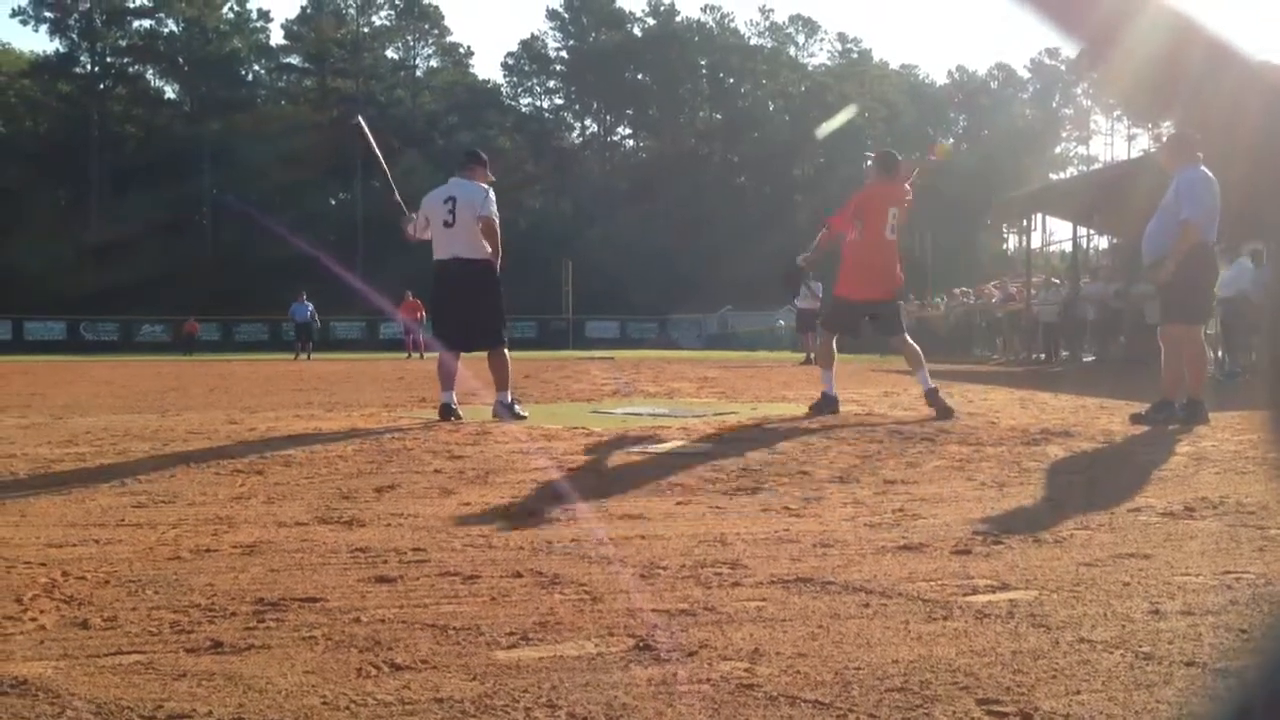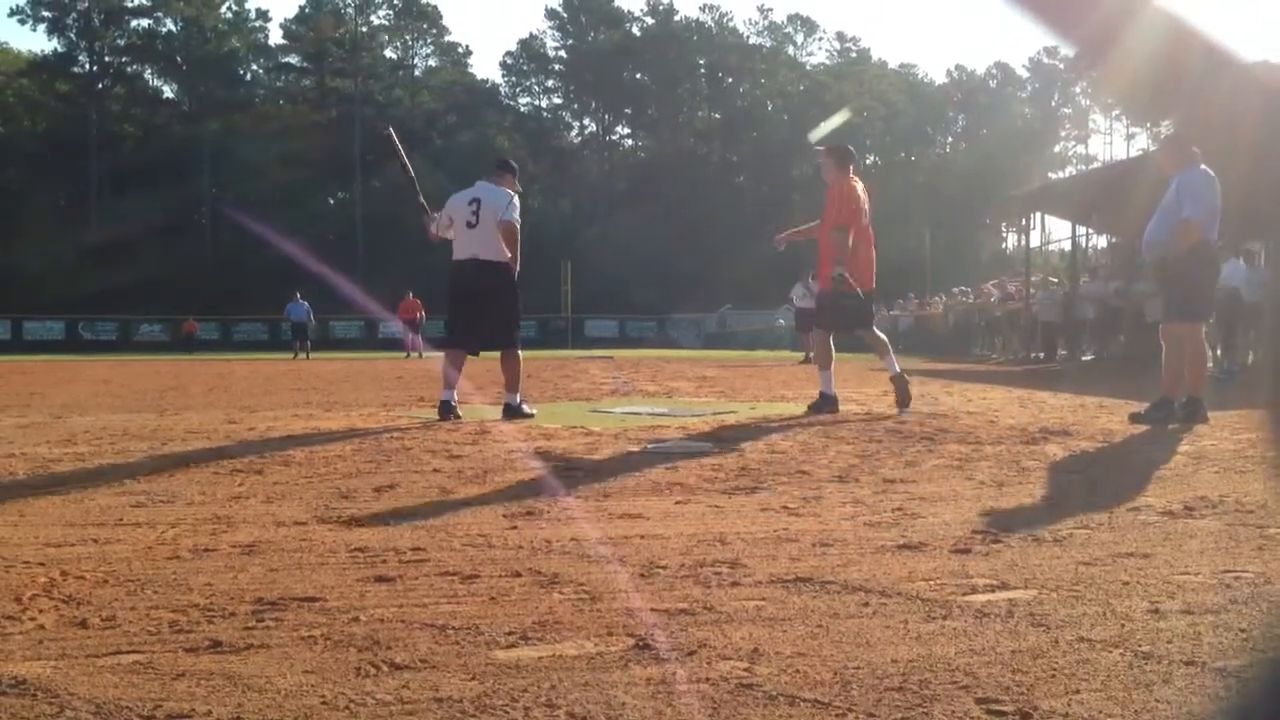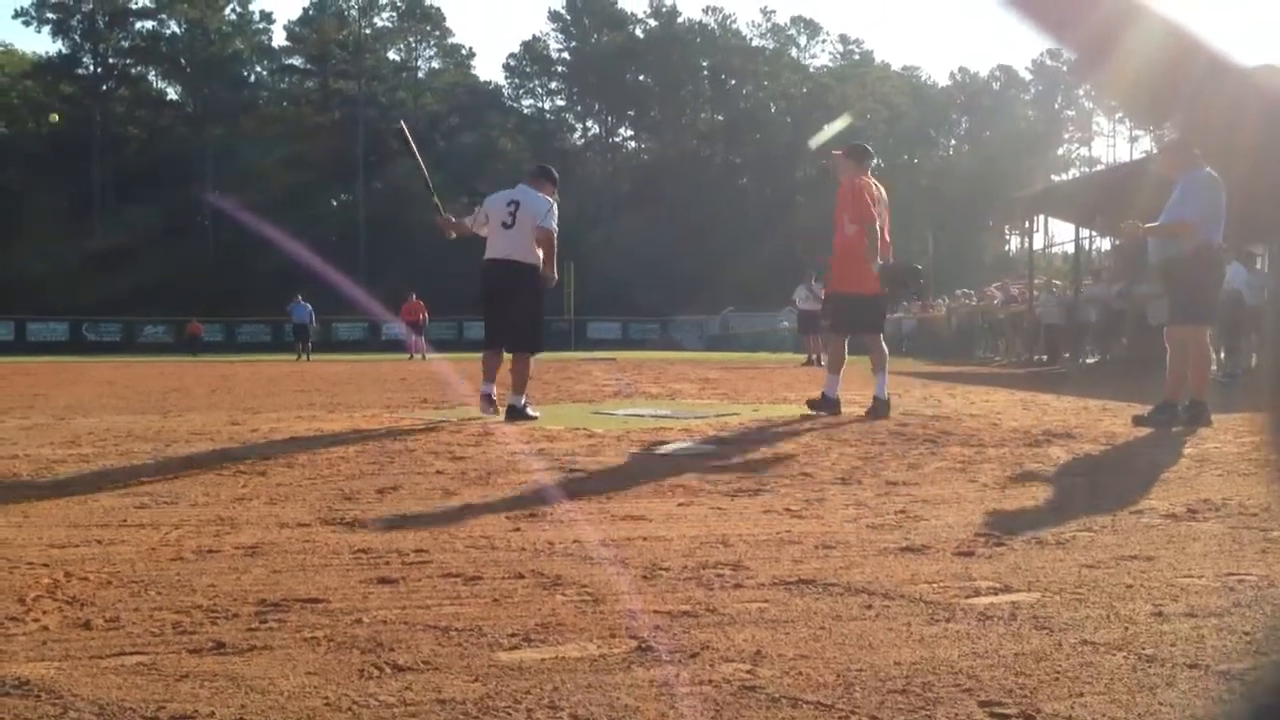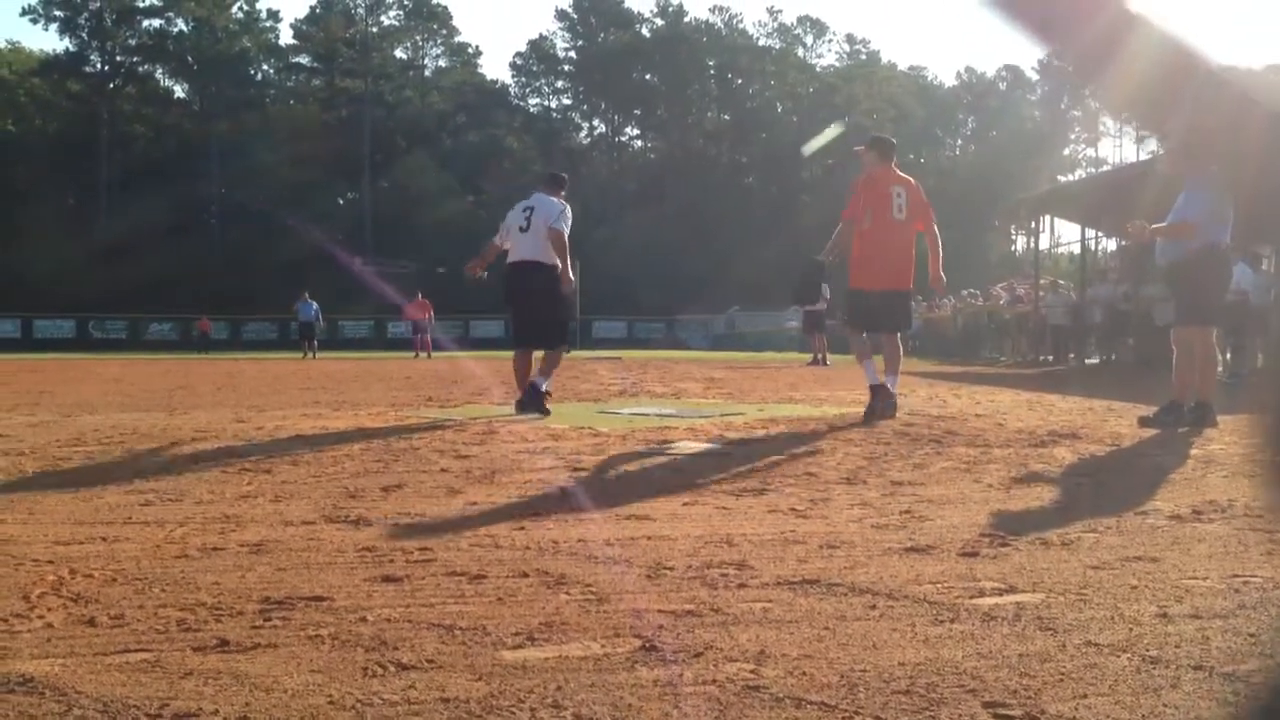
dt=0.4s
person 1, frame 1
left shoulder: (1194, 178)
right shoulder: (1184, 180)
left elbow: (1192, 226)
left wrist: (1170, 263)
right wrist: (1166, 265)
left hip: (1186, 266)
right hip: (1177, 268)
left knee: (1186, 334)
right knee: (1171, 336)
left ankle: (1193, 405)
right ankle: (1168, 404)
person 1, frame 2
left shoulder: (1196, 177)
right shoulder: (1184, 180)
left elbow: (1192, 226)
left wrist: (1157, 248)
right wrist: (1151, 249)
left hip: (1190, 263)
right hip: (1178, 265)
left knee: (1188, 332)
right knee: (1171, 334)
left ankle: (1193, 404)
right ankle: (1168, 402)
person 1, frame 3
left shoulder: (1200, 180)
right shoulder: (1189, 184)
left elbow: (1184, 227)
left wrist: (1143, 231)
right wrist: (1146, 232)
left hip: (1196, 265)
right hip: (1183, 267)
left knee: (1191, 335)
right knee: (1176, 337)
left ankle: (1196, 407)
right ankle: (1175, 405)
person 1, frame 4
left shoulder: (1208, 182)
right shoulder: (1196, 186)
left elbow: (1190, 227)
left wrist: (1150, 231)
right wrist: (1151, 232)
left hip: (1202, 265)
right hip: (1190, 266)
left knee: (1196, 334)
right knee: (1184, 335)
left ankle: (1202, 407)
right ankle: (1187, 406)
person 2, frame 1
left shoulder: (866, 195)
right shoulder: (902, 195)
left elbow: (835, 230)
left wrist: (810, 254)
left hip: (853, 284)
right hip: (887, 284)
left knee: (827, 334)
right knee: (900, 339)
left ankle: (829, 397)
right ankle: (931, 393)
person 2, frame 2
left shoulder: (840, 189)
right shoulder: (855, 186)
left elbow: (843, 231)
right elbow: (827, 225)
left wrist: (839, 268)
right wrist: (791, 235)
left hip: (842, 276)
right hip: (861, 276)
left knee: (822, 333)
right knee: (867, 329)
left ankle: (828, 396)
right ankle: (896, 374)
person 2, frame 3
left shoulder: (853, 187)
right shoulder: (876, 188)
left elbow: (870, 226)
left wrist: (874, 262)
right wrist: (835, 254)
left hip: (852, 279)
right hip: (875, 279)
left knee: (835, 334)
right knee: (873, 336)
left ankle: (830, 397)
right ankle: (881, 398)
person 2, frame 4
left shoulder: (867, 182)
right shoulder: (911, 186)
left elbow: (850, 224)
right elbow: (931, 231)
left wrist: (827, 254)
right wrist: (936, 269)
left hip: (868, 275)
right hip: (901, 276)
left knee: (857, 332)
right knee: (891, 335)
left ankle: (878, 388)
right ankle: (888, 394)
person 3, frame 1
left shoulder: (431, 198)
right shoulder: (481, 192)
left elbow: (414, 235)
right elbow: (488, 223)
left wrist: (409, 222)
right wrist: (497, 255)
left hip: (444, 272)
right hip: (478, 271)
left knee: (448, 343)
right knee: (496, 340)
left ankle: (447, 402)
right ankle: (504, 401)
person 3, frame 2
left shoulder: (457, 198)
right shoulder: (506, 197)
left elbow: (436, 234)
right elbow: (509, 227)
left wrist: (432, 222)
right wrist: (515, 261)
left hip: (461, 272)
right hip: (496, 273)
left knee: (457, 342)
right knee: (509, 342)
left ankle: (448, 399)
right ankle: (512, 402)
person 3, frame 3
left shoulder: (495, 199)
right shoulder: (544, 203)
left elbow: (469, 226)
right elbow: (546, 235)
left wrist: (449, 224)
right wrist: (551, 271)
left hip: (493, 271)
right hip: (524, 274)
left knee: (494, 340)
right knee: (523, 344)
left ankle: (488, 392)
right ankle: (517, 404)
person 3, frame 4
left shoulder: (517, 209)
right shoulder: (559, 207)
left elbow: (496, 244)
right elbow: (556, 234)
left wrist: (477, 264)
right wrist: (566, 271)
left hip: (516, 273)
right hip: (546, 275)
left knee: (524, 341)
right knee: (557, 339)
left ankle: (523, 398)
right ankle: (536, 387)
